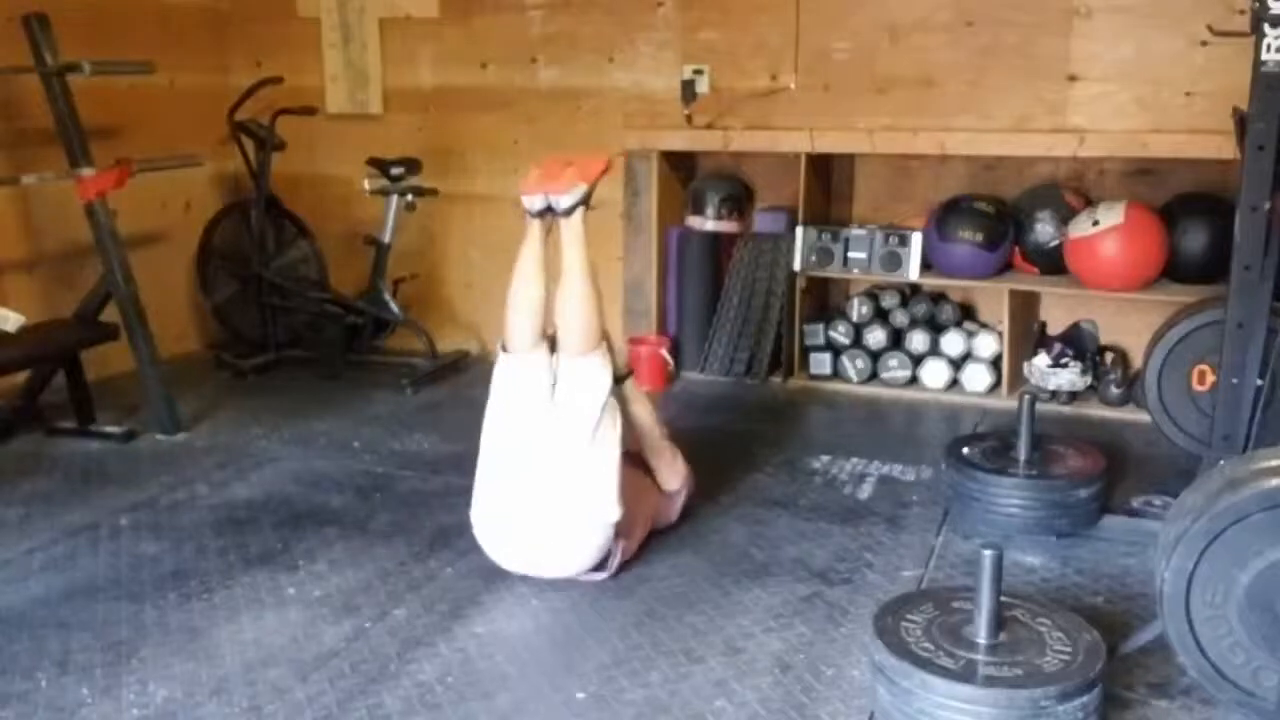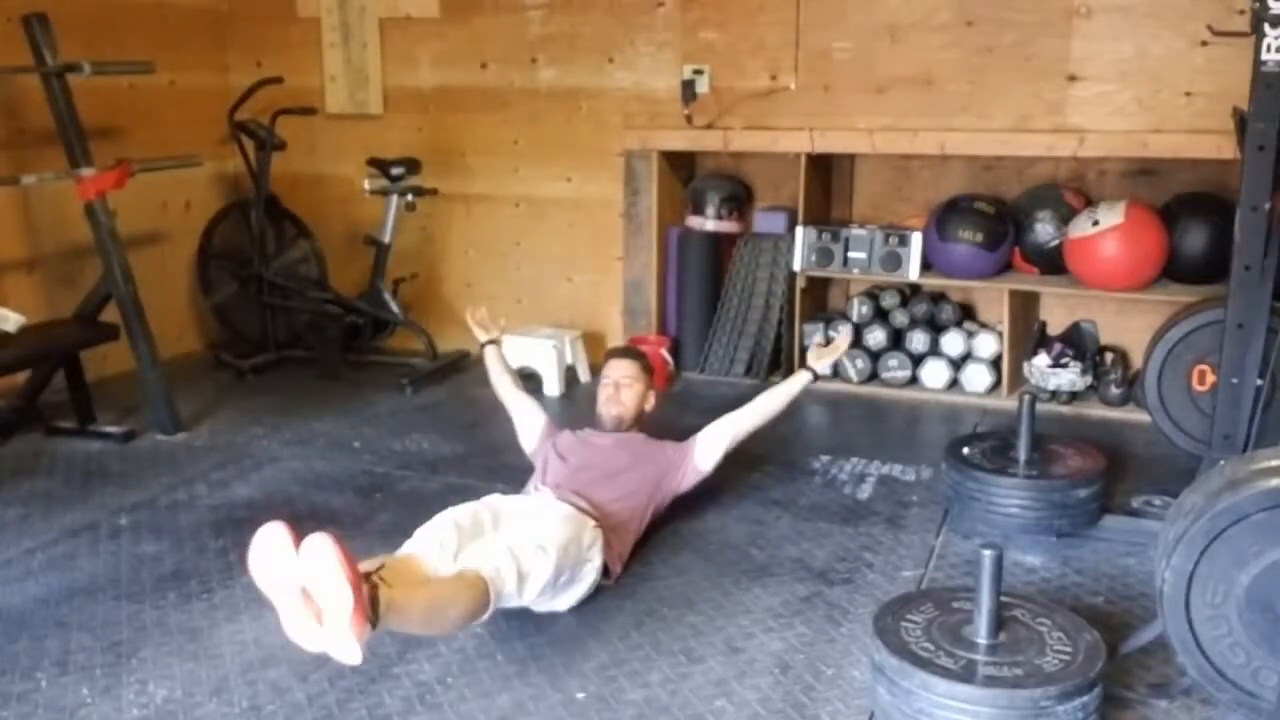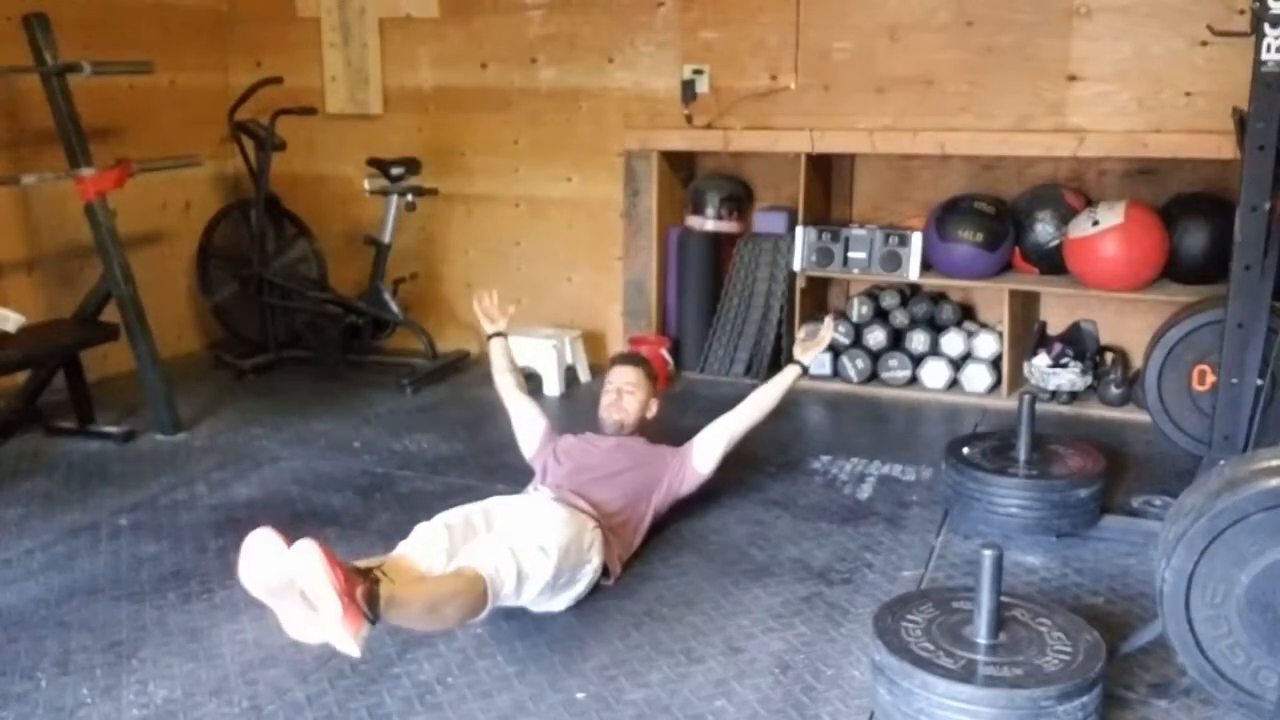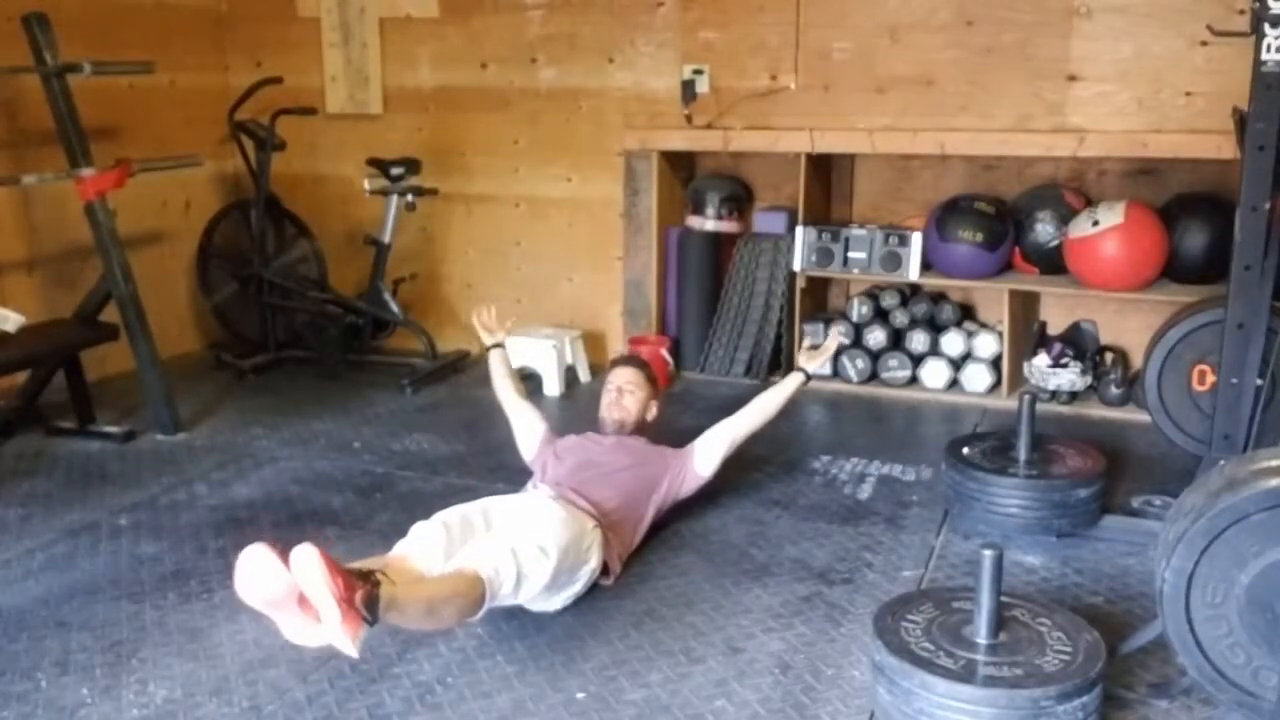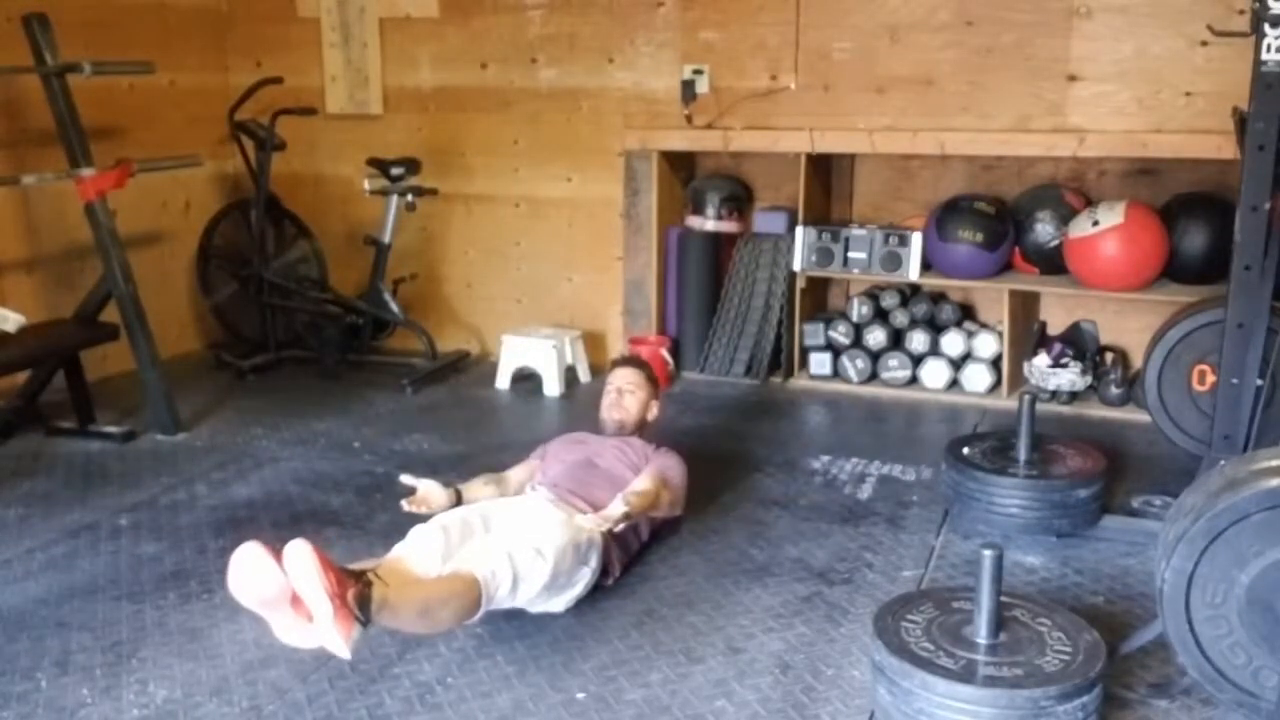
dt=0.7s
person 1, frame 1
left shoulder: (669, 476)
left elbow: (651, 435)
left wrist: (616, 376)
left hip: (576, 534)
left knee: (584, 365)
right knee: (522, 351)
person 1, frame 2
left shoulder: (665, 458)
right shoulder: (562, 442)
left elbow: (736, 423)
right elbow: (514, 399)
left wrist: (808, 371)
right wrist: (491, 345)
left hip: (572, 535)
right hip: (511, 510)
left knee: (479, 576)
right knee: (431, 547)
left ankle: (361, 610)
right ankle: (322, 605)
person 1, frame 3
left shoulder: (667, 463)
right shoulder: (562, 446)
left elbow: (736, 421)
right elbow: (515, 396)
left wrist: (797, 365)
right wrist: (496, 335)
left hip: (573, 531)
right hip: (513, 508)
left knee: (481, 572)
right knee: (426, 546)
left ankle: (363, 605)
right ankle: (325, 600)
person 1, frame 4
left shoulder: (665, 464)
right shoulder: (562, 446)
left elbow: (733, 429)
right elbow: (515, 404)
left wrist: (800, 374)
right wrist: (495, 347)
left hip: (571, 528)
right hip: (511, 507)
left knee: (474, 574)
right knee: (422, 547)
left ankle: (362, 605)
right ankle: (317, 602)
person 1, frame 5
left shoulder: (662, 462)
right shoulder: (566, 442)
left elbow: (647, 496)
right elbow: (506, 480)
left wrist: (615, 514)
right wrist: (453, 495)
left hip: (572, 530)
right hip: (511, 509)
left knee: (475, 575)
right knee: (420, 550)
left ankle: (357, 605)
right ankle: (313, 605)
